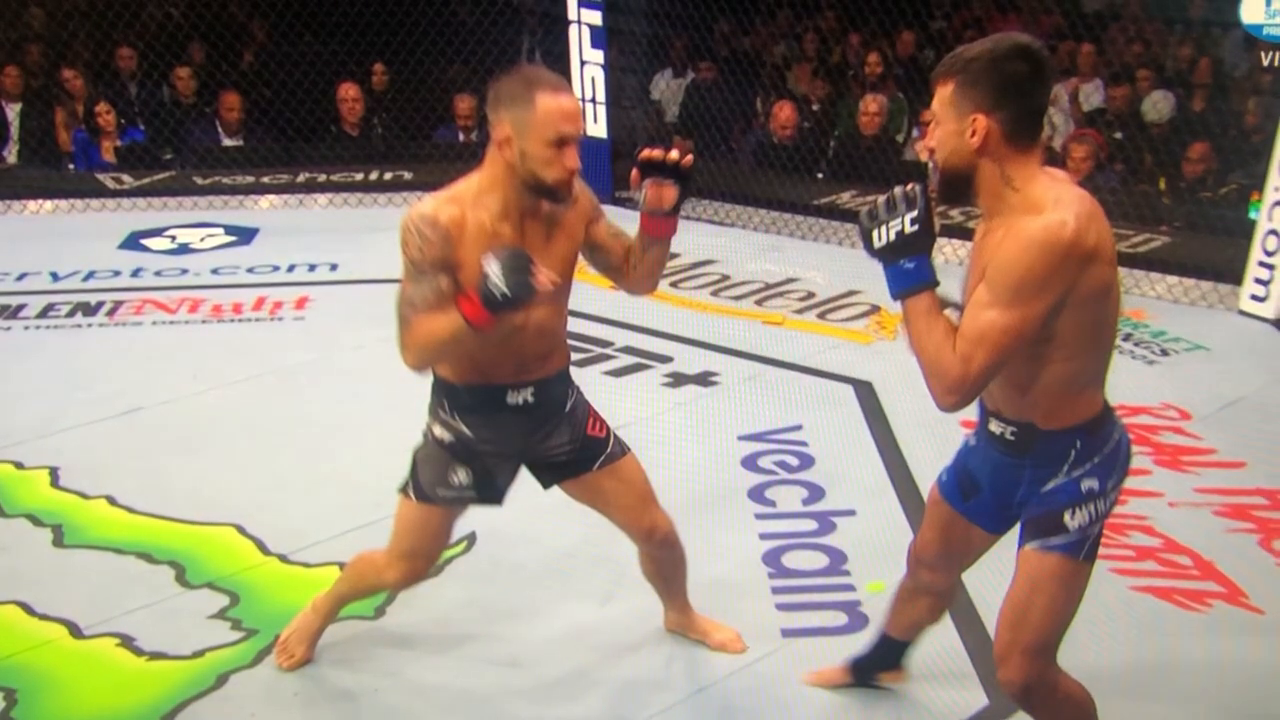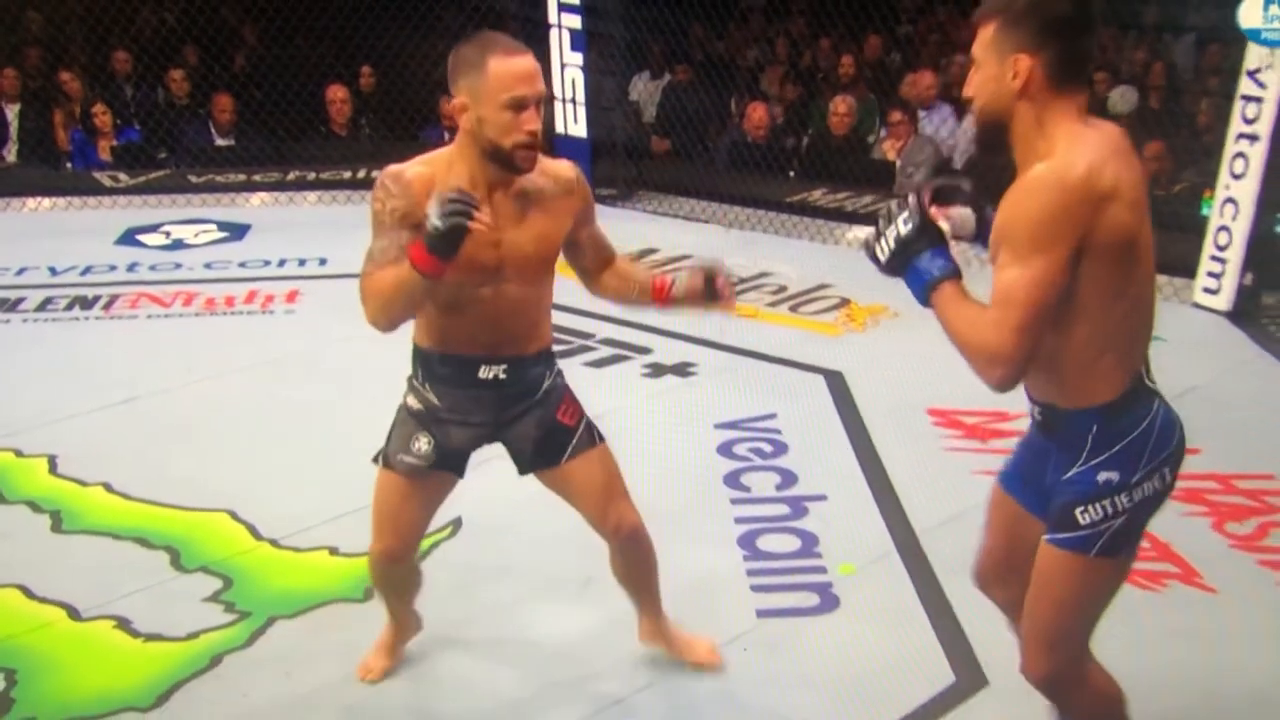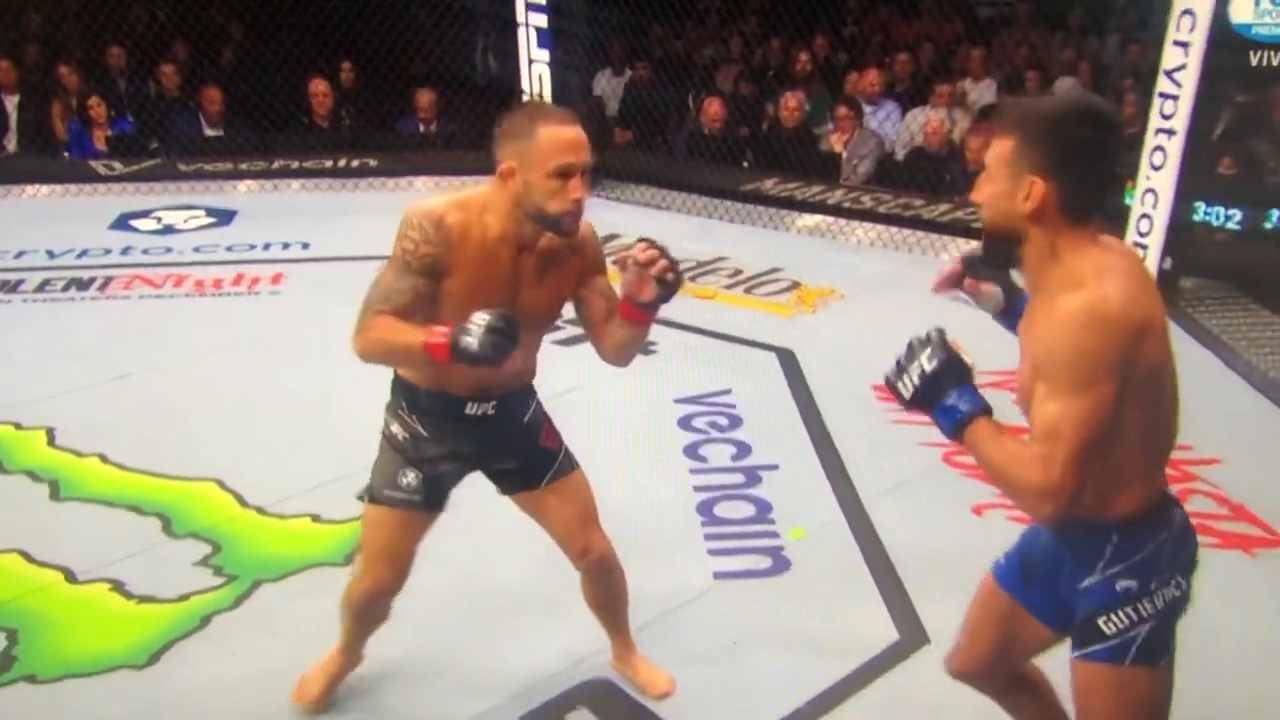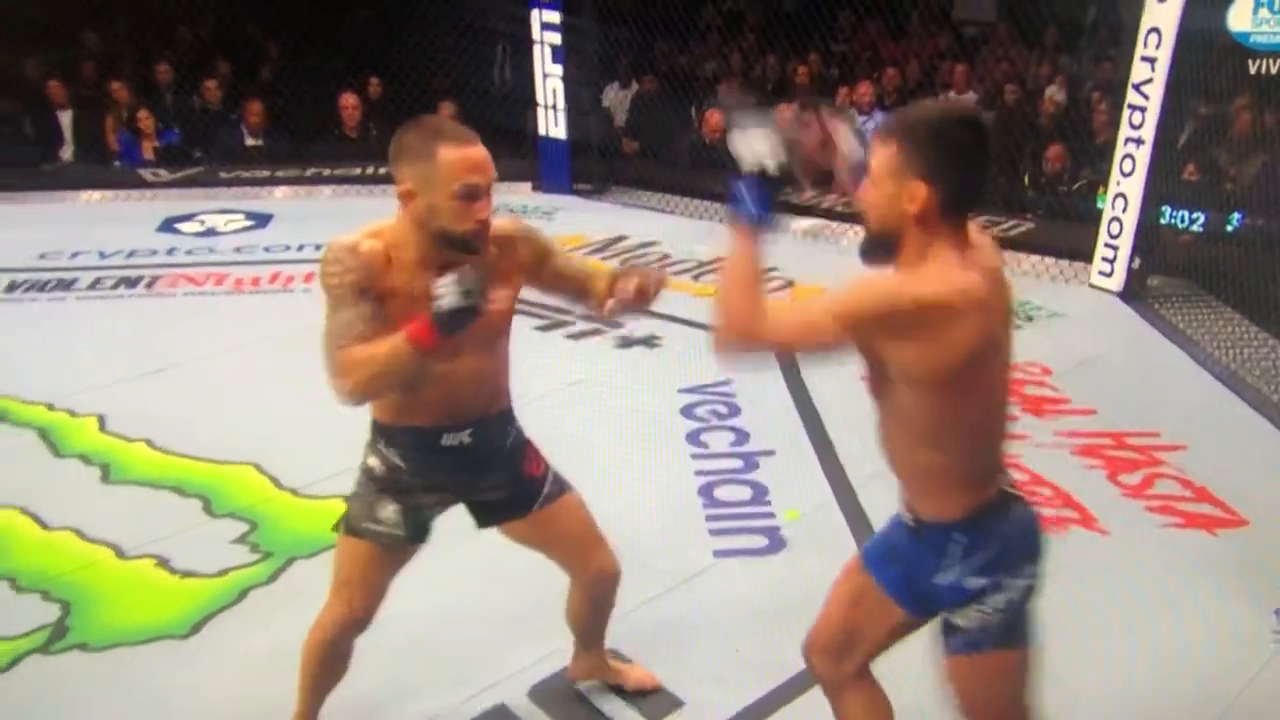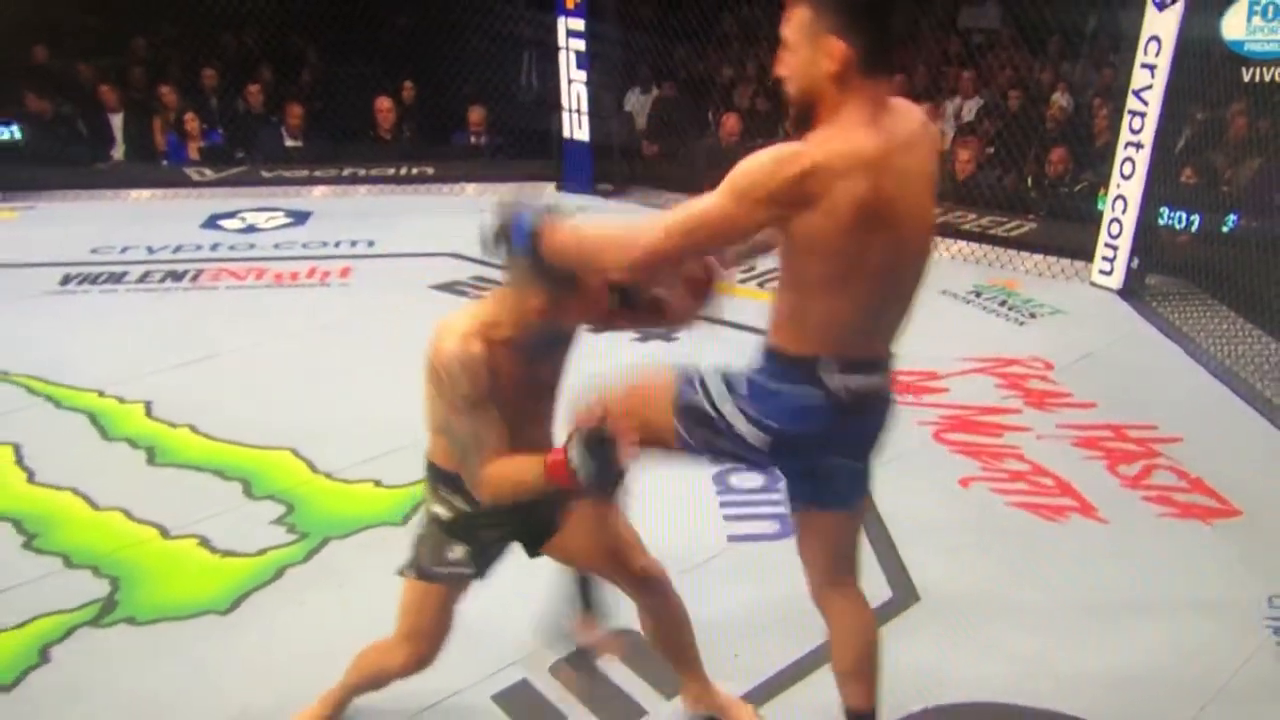
dt=1s
person 1, frame 1
left shoulder: (1049, 227)
right shoulder: (1015, 201)
left elbow: (952, 383)
left wrist: (908, 268)
left hip: (1069, 461)
right hip: (1000, 438)
right knee: (929, 562)
right ankle: (882, 659)
person 1, frame 2
left shoulder: (1056, 179)
right shoulder: (1100, 144)
left elbow: (1001, 360)
left wrist: (927, 265)
right wrist: (984, 226)
left hip: (1109, 445)
right hip: (1068, 427)
left knee: (1050, 662)
right knee: (1000, 577)
person 1, frame 3
left shoulder: (1087, 304)
right shoulder: (1091, 261)
left elbow: (1047, 491)
left wrist: (954, 405)
right wrist: (1012, 307)
left hip: (1126, 558)
right hip: (1069, 535)
right knee: (977, 663)
person 1, frame 4
left shoulder: (913, 300)
right shoulder: (965, 252)
left elbow: (741, 331)
left wrist: (747, 204)
right wrist: (863, 159)
left hip: (976, 549)
right hip: (928, 528)
right knee: (829, 655)
person 1, frame 5
left shoulder: (803, 166)
right shoulder: (914, 130)
left elbow: (636, 252)
left wrist: (534, 232)
right wrist: (709, 250)
left hip: (786, 396)
right hip: (860, 397)
left knee: (600, 420)
right knee: (835, 581)
person 2, frame 1
left shoulder: (573, 201)
right shoulder: (437, 222)
left elbow: (637, 278)
right elbow: (416, 351)
left wrist: (659, 213)
right wrist: (484, 303)
left hip: (554, 401)
right hip: (468, 414)
left knee: (655, 530)
right knee: (404, 567)
left ankle: (681, 614)
right ankle: (320, 609)
person 2, frame 2
left shoulder: (563, 185)
right shoulder: (406, 187)
left elbow: (604, 273)
right elbow: (378, 311)
left wrist: (678, 287)
right wrist: (432, 250)
left hip: (534, 382)
right hip: (443, 387)
left knee: (623, 526)
right knee: (390, 550)
left ankle: (656, 626)
right ankle: (400, 627)
person 2, frame 3
left shoulder: (578, 242)
right shoulder: (438, 228)
left elbow: (616, 351)
right elbow: (369, 337)
left wrist: (642, 303)
right wrist: (450, 342)
left hip: (514, 413)
right hip: (426, 417)
left knee: (594, 552)
right knee: (376, 582)
left ankle: (624, 652)
right ankle: (345, 656)
person 2, frame 4
left shoulder: (504, 243)
right shoulder: (357, 260)
left elbow: (584, 282)
right elbow: (352, 380)
left wrist: (620, 287)
right wrist: (434, 324)
left hip: (496, 441)
right hip: (406, 455)
left knee: (599, 570)
right knee: (347, 614)
left ankle: (590, 660)
person 2, frame 5
left shoulder: (559, 309)
right shoulder: (462, 351)
left elbow: (674, 311)
right elbow: (488, 479)
left wrist: (696, 270)
right wrist: (569, 464)
left hip: (543, 478)
right hip: (467, 497)
left knee: (647, 578)
right knee: (411, 652)
